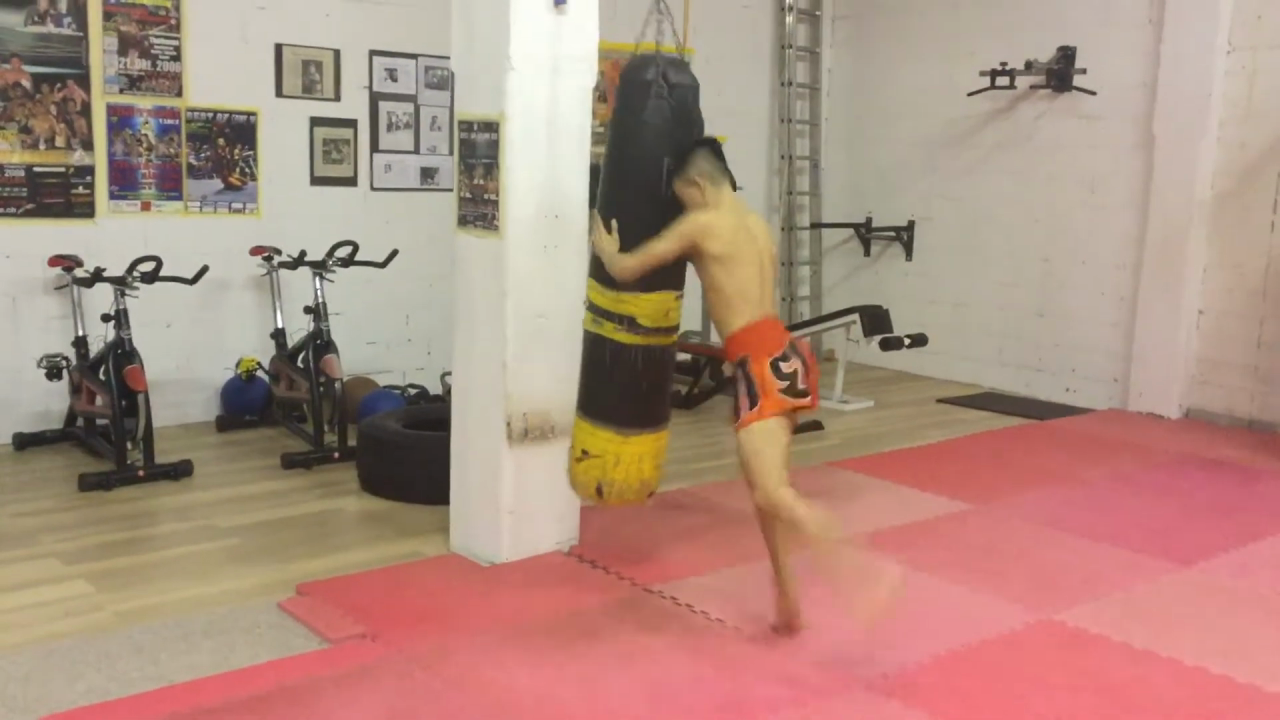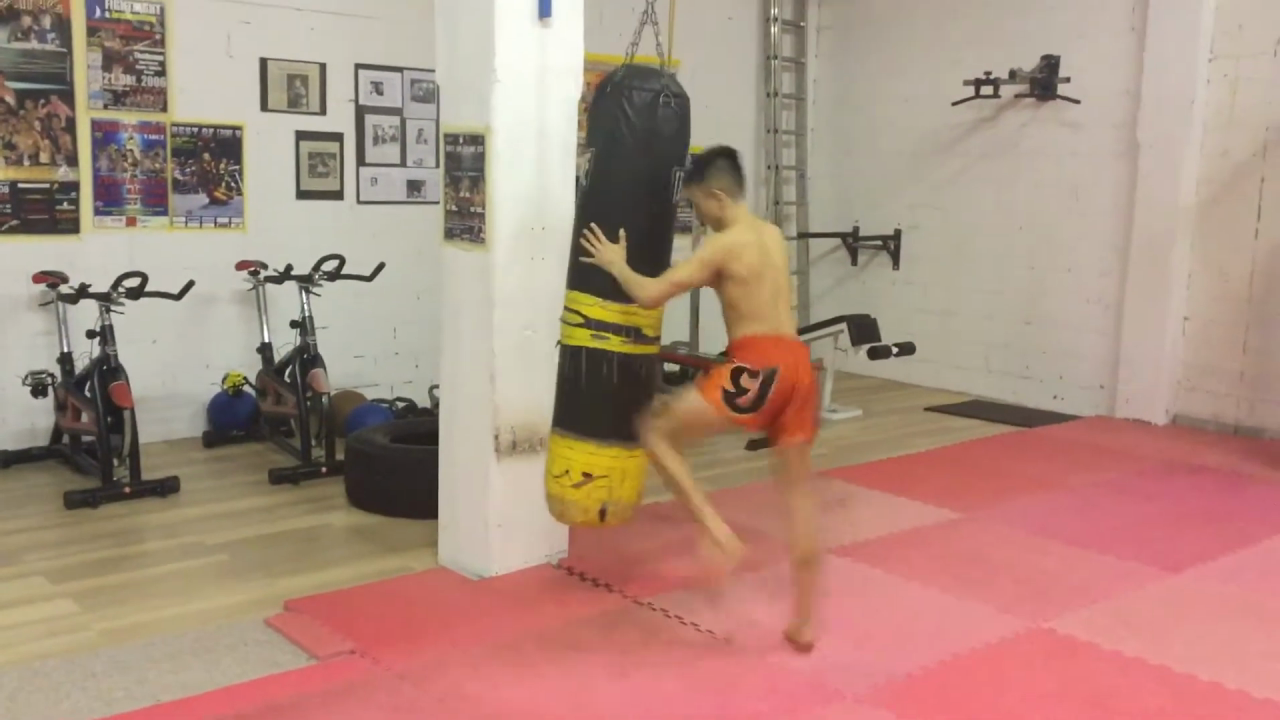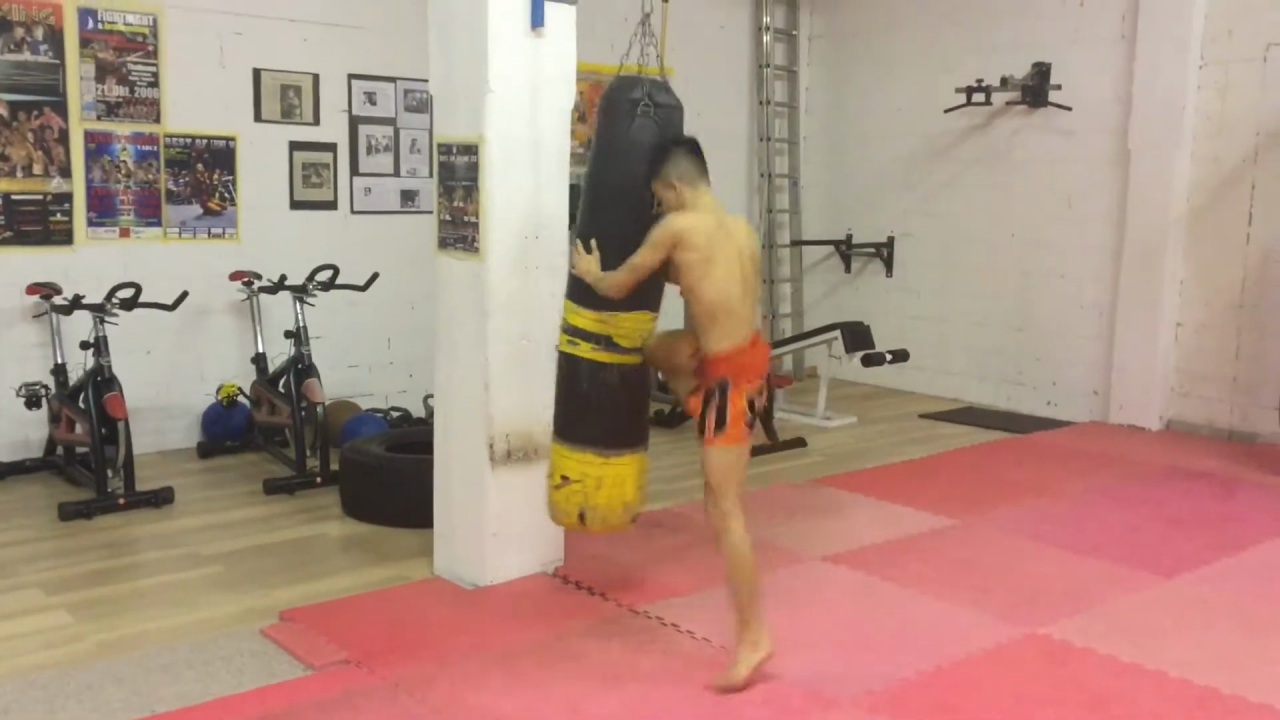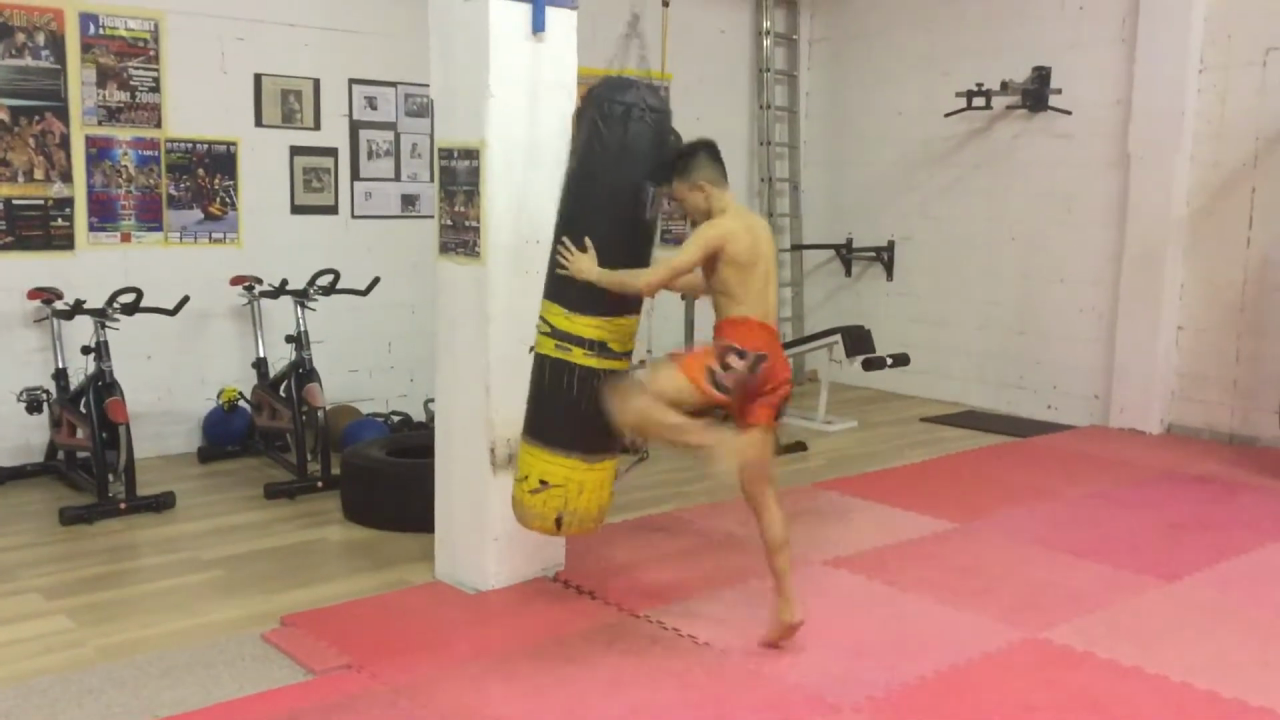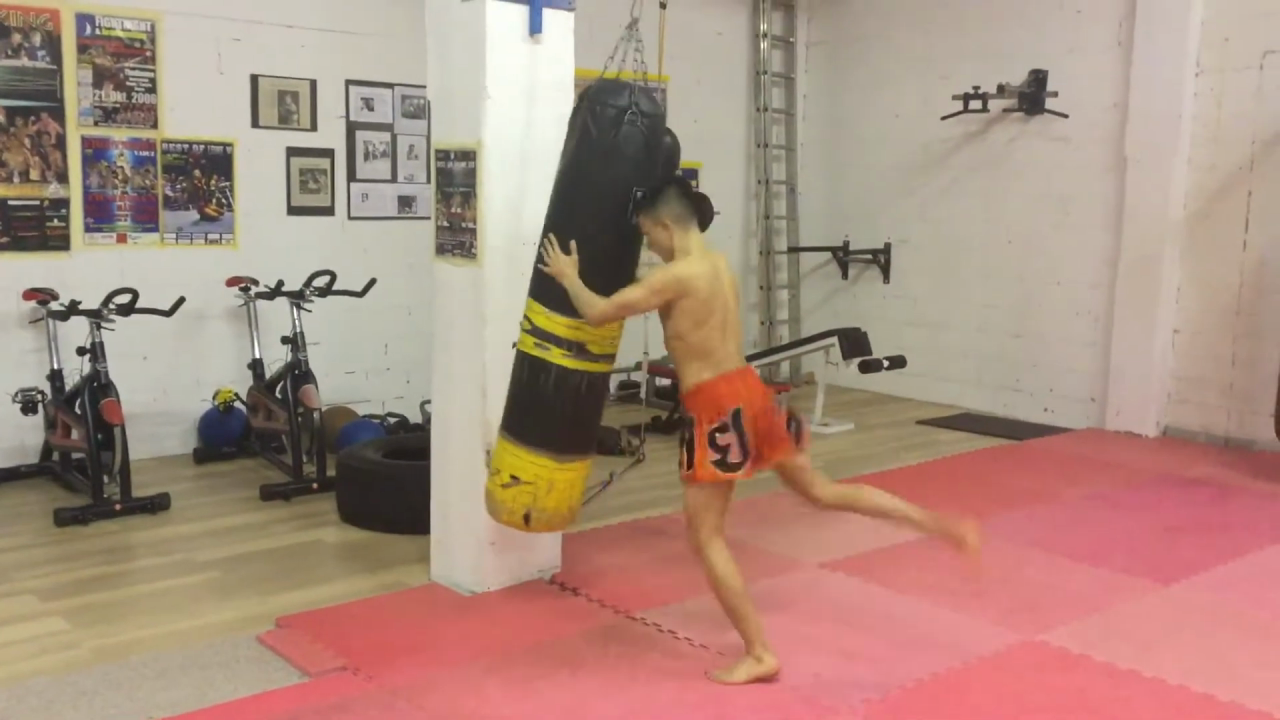
dt=0.5s
person 1, frame 1
left shoulder: (699, 224)
right shoulder: (760, 227)
left elbow: (625, 270)
left wrist: (606, 249)
left hip: (759, 359)
right hip: (783, 352)
left knee: (771, 491)
right knee: (762, 485)
left ankle: (867, 571)
right ankle: (786, 603)
person 1, frame 2
left shoulder: (724, 245)
right shoulder: (771, 236)
left elbow: (651, 296)
left wrist: (616, 265)
right wrist: (685, 273)
left hip: (756, 369)
right hip: (798, 368)
left knee: (654, 432)
right knee: (798, 497)
left ankle: (719, 534)
right ankle: (804, 622)
person 1, frame 3
left shoulder: (678, 227)
right shoulder: (743, 229)
left elbow: (616, 287)
left wrist: (589, 270)
left hip: (731, 374)
right hip: (752, 353)
left knee: (723, 510)
right knee: (658, 346)
left ankle: (753, 639)
person 1, frame 4
left shoulder: (718, 229)
right shoulder: (757, 226)
left elbow: (650, 281)
left wrist: (591, 272)
right wrist: (671, 279)
left hip: (739, 353)
right hip: (770, 362)
left knee: (622, 402)
right knee: (758, 495)
left ankle: (721, 445)
right ankle: (786, 606)
person 1, frame 5
left shoulder: (676, 276)
right shoulder: (719, 265)
left elbow: (598, 314)
left wrist: (567, 278)
left hip: (715, 412)
right hip: (752, 394)
left knee: (706, 541)
right knee: (822, 492)
left ankle: (761, 655)
right ankle: (945, 526)
